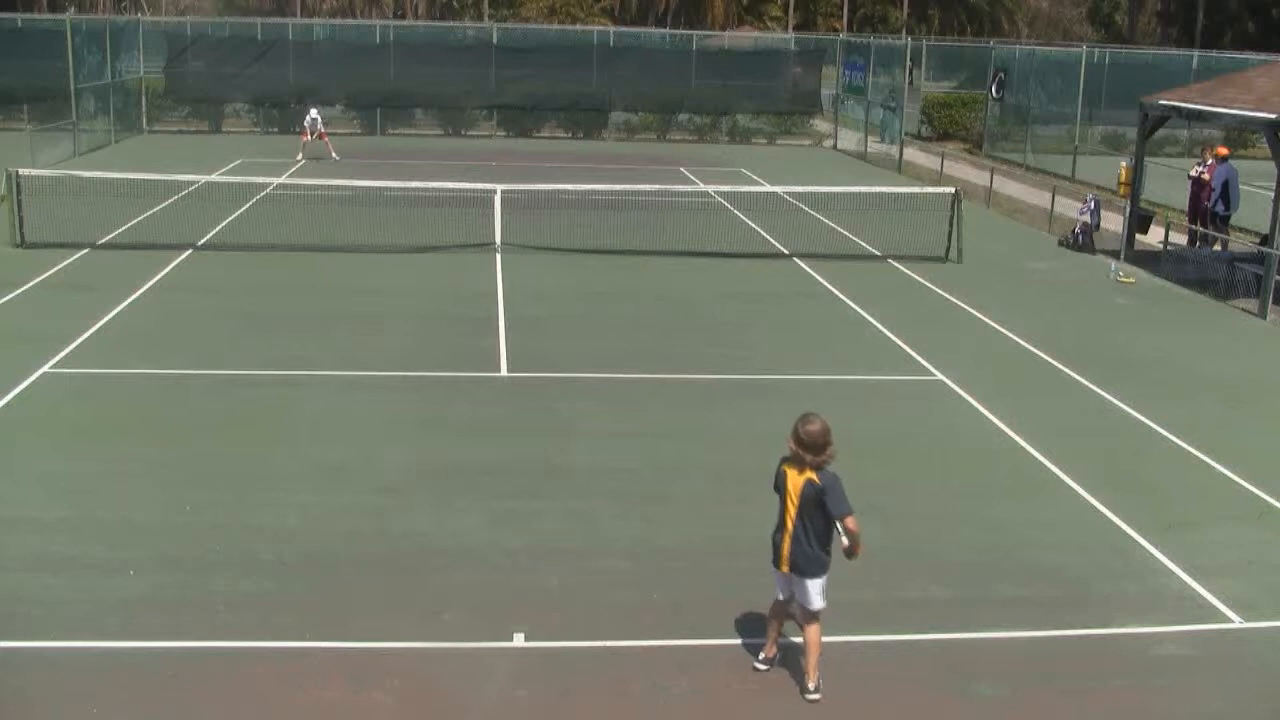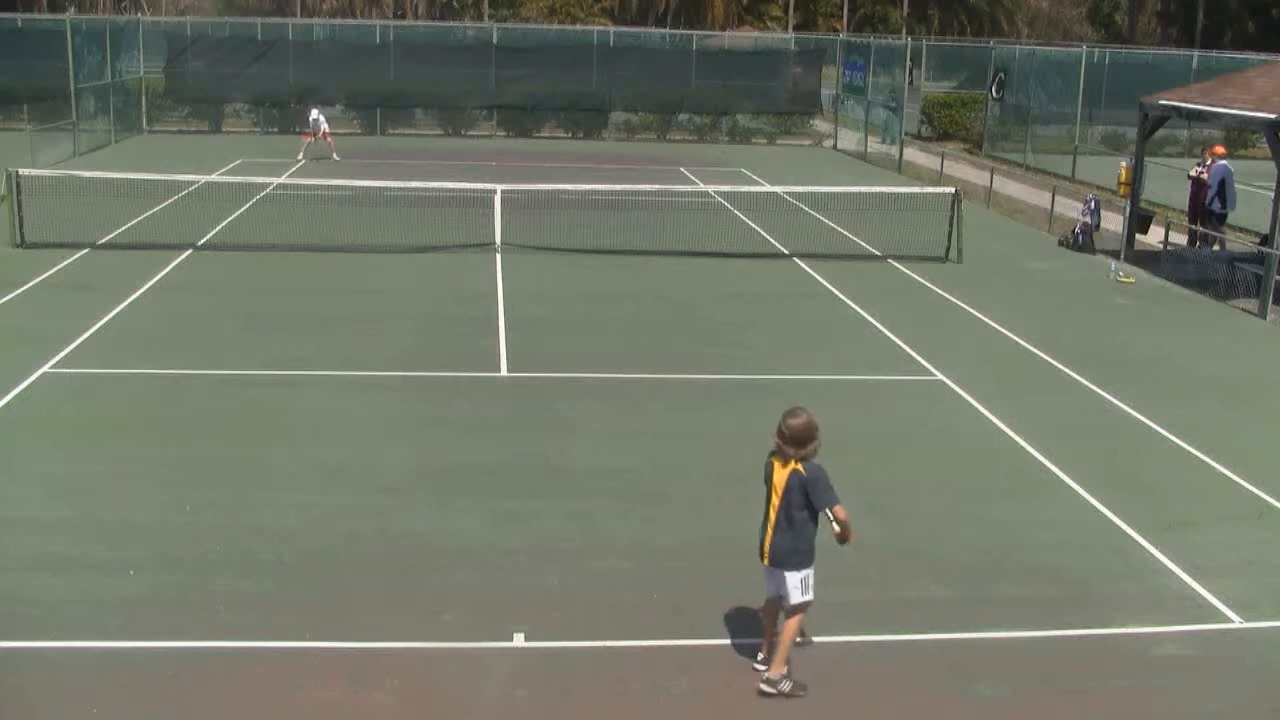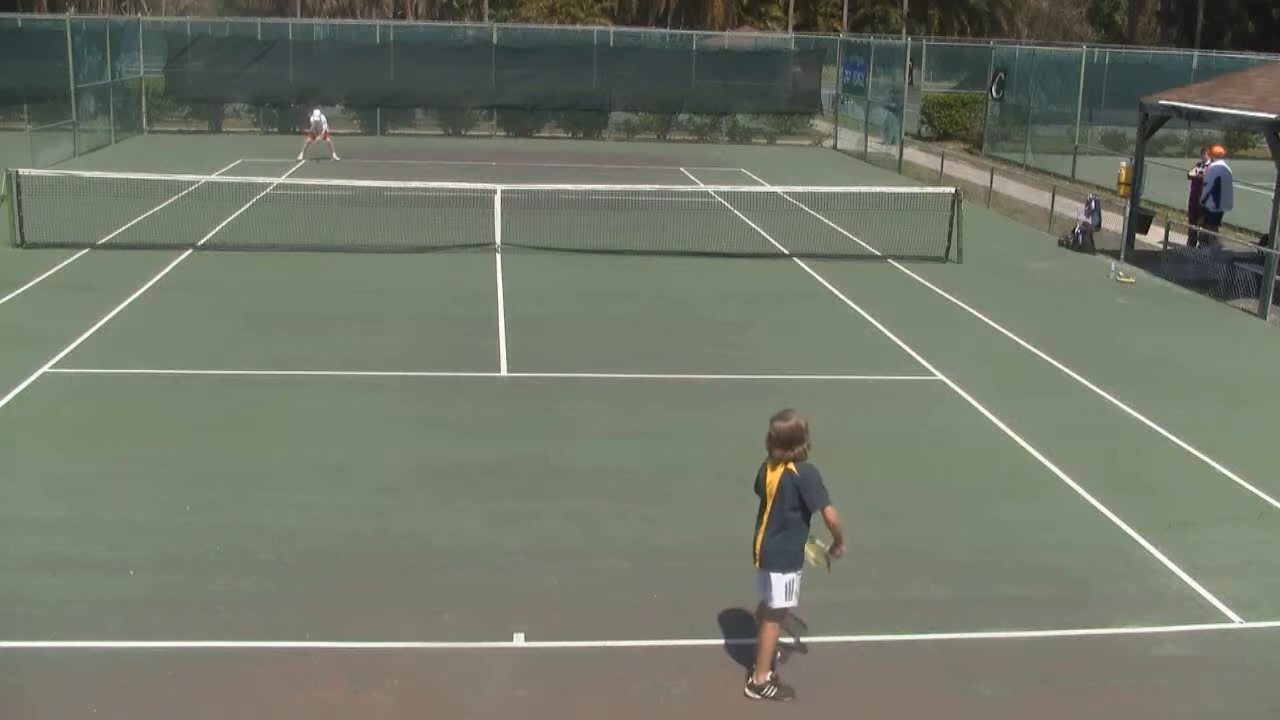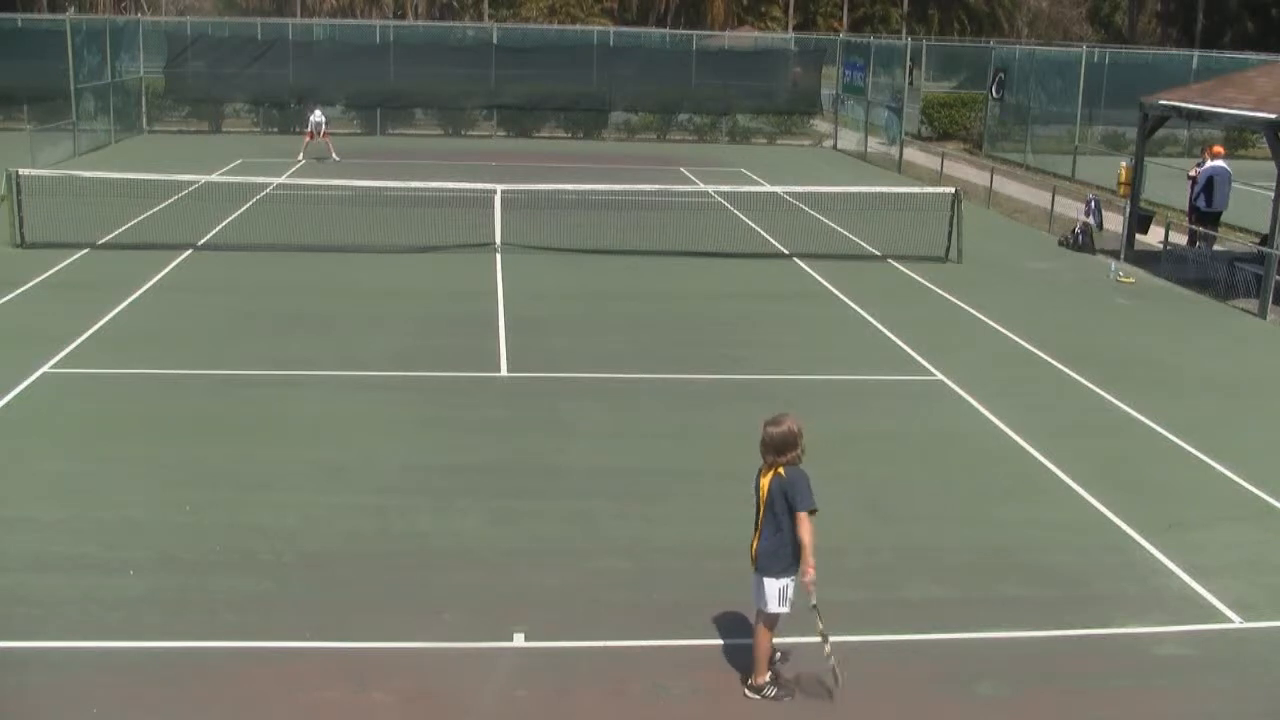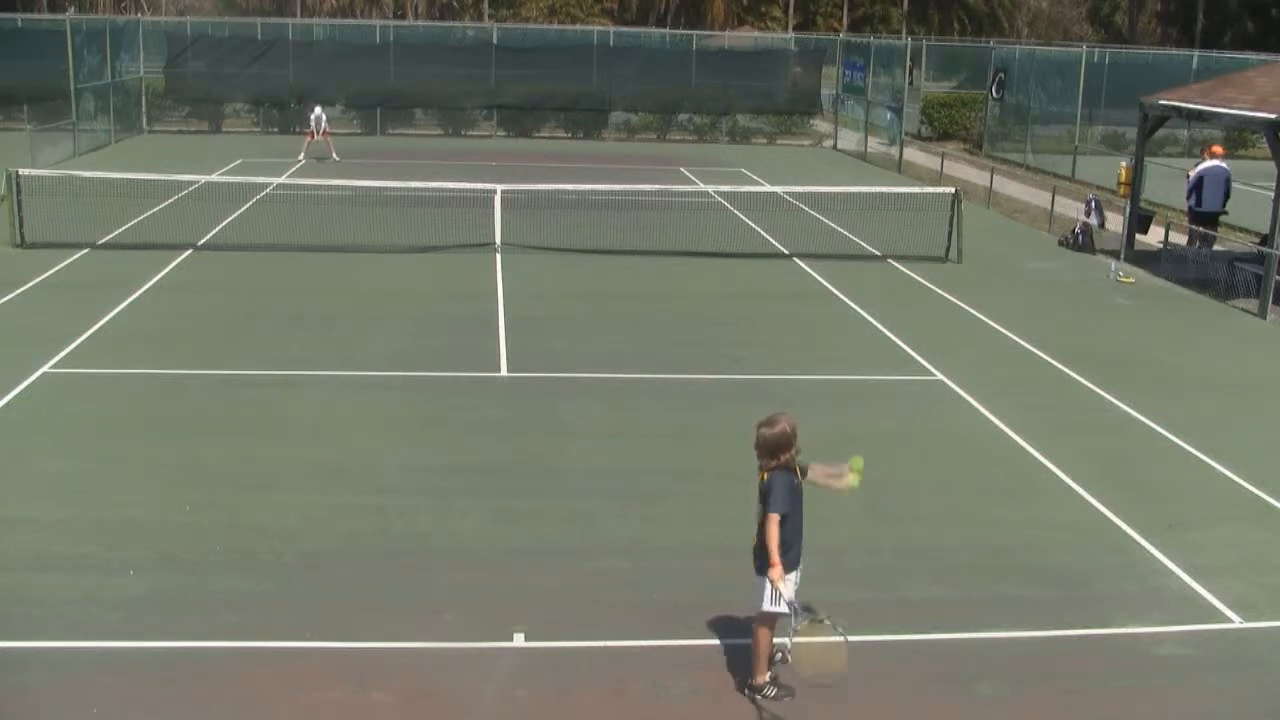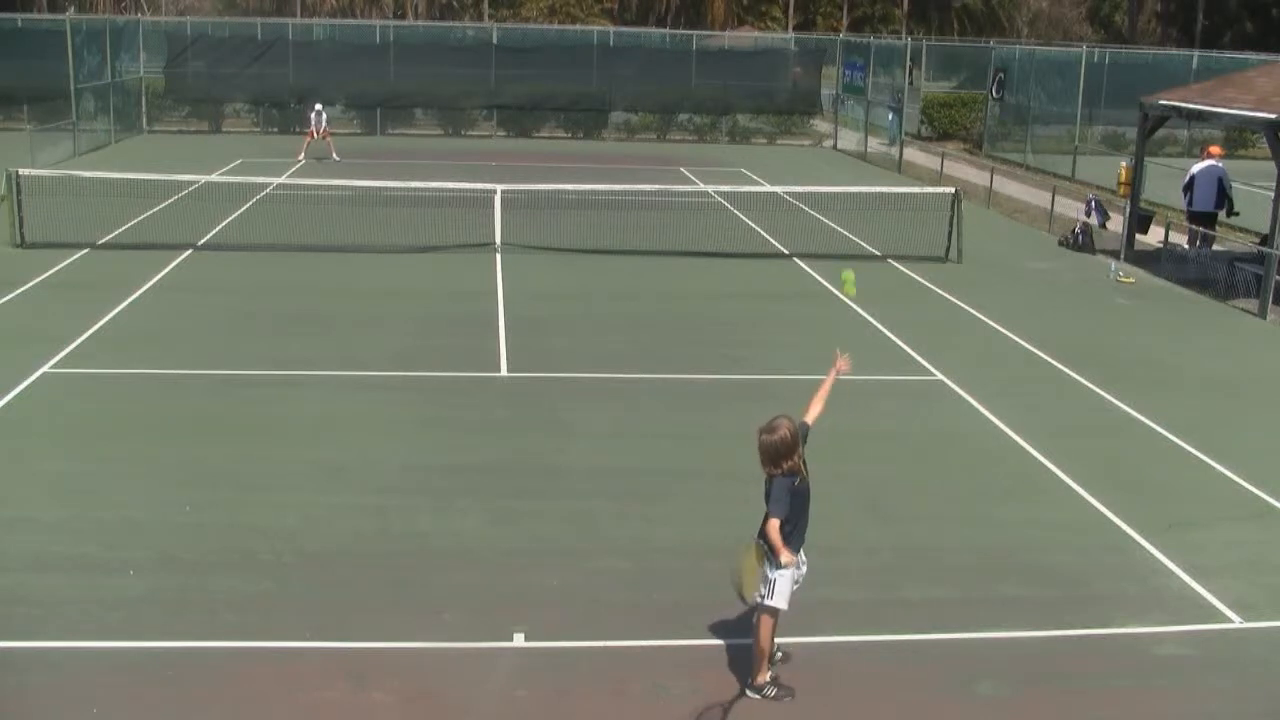
dt=0.2s
person 1, frame 1
left shoulder: (784, 468)
right shoulder: (827, 481)
right elbow: (849, 525)
right wrist: (855, 546)
left hip: (783, 553)
right hip: (811, 560)
left knee: (782, 601)
right knee: (810, 617)
left ankle: (768, 653)
right ankle: (811, 681)
person 1, frame 2
left shoulder: (773, 461)
right shoulder: (812, 473)
right elbow: (838, 513)
right wrist: (846, 532)
left hip: (770, 547)
right hip: (796, 553)
left knee: (774, 598)
right knee: (797, 611)
left ankle: (765, 653)
right ankle: (774, 674)
person 1, frame 3
left shoulder: (767, 467)
right shoulder: (805, 473)
right elbow: (830, 516)
right wrist: (839, 542)
left hip: (764, 549)
right hip: (785, 556)
left knee: (767, 606)
right knee: (776, 616)
left ankle: (765, 656)
right ankle: (759, 679)
person 1, frame 4
left shoulder: (765, 472)
right shoulder: (795, 477)
right elbow: (803, 521)
right wrist: (809, 562)
left hip: (764, 553)
right hip: (779, 560)
left knee: (766, 614)
right knee: (768, 618)
left ankle: (767, 654)
right ankle: (759, 680)
person 1, frame 5
left shoulder: (782, 469)
right shoulder: (778, 479)
left elbow: (807, 471)
right elbow: (772, 522)
left wrist: (836, 474)
right wrist: (774, 564)
left hip: (781, 557)
right hip: (776, 560)
left knee: (770, 613)
right knee: (767, 617)
left ankle: (766, 654)
right ankle: (759, 681)
person 1, frame 6
left shoulder: (793, 447)
right shoulder: (781, 482)
left elbow: (813, 408)
right elbow: (771, 525)
left wrist: (834, 373)
right wrist: (781, 551)
left hip: (790, 548)
right hip: (779, 554)
left knee: (774, 607)
right knee: (769, 612)
left ankle: (768, 650)
right ankle: (759, 679)
